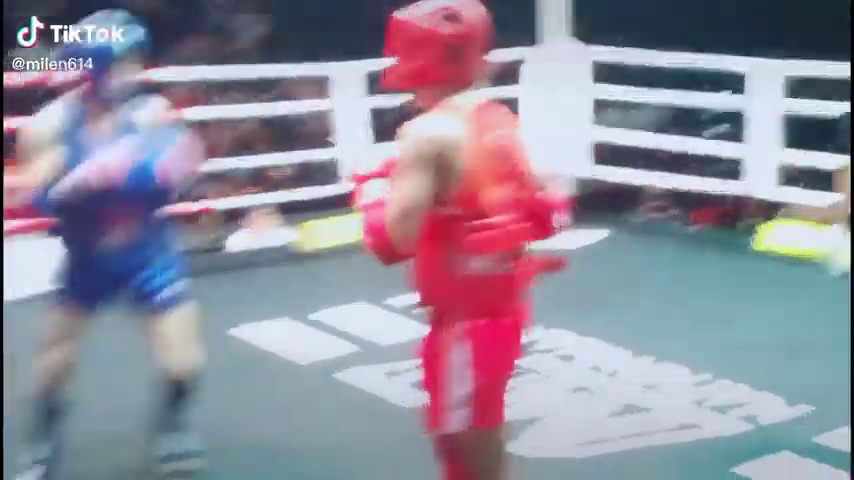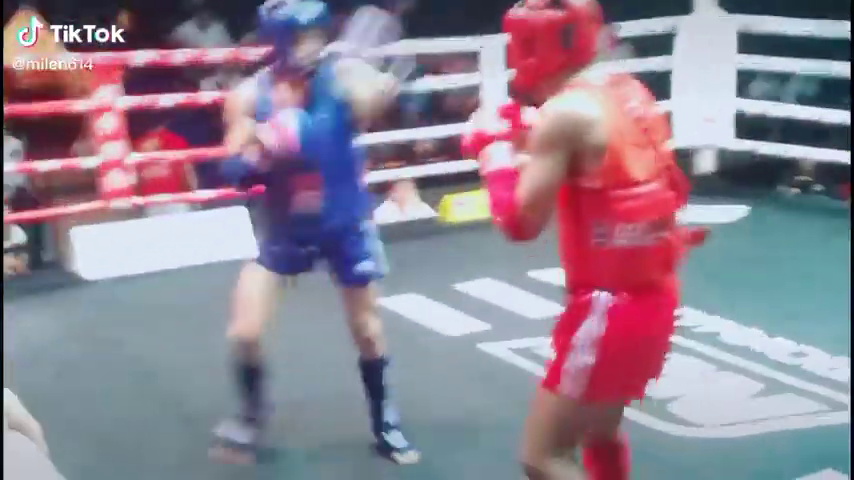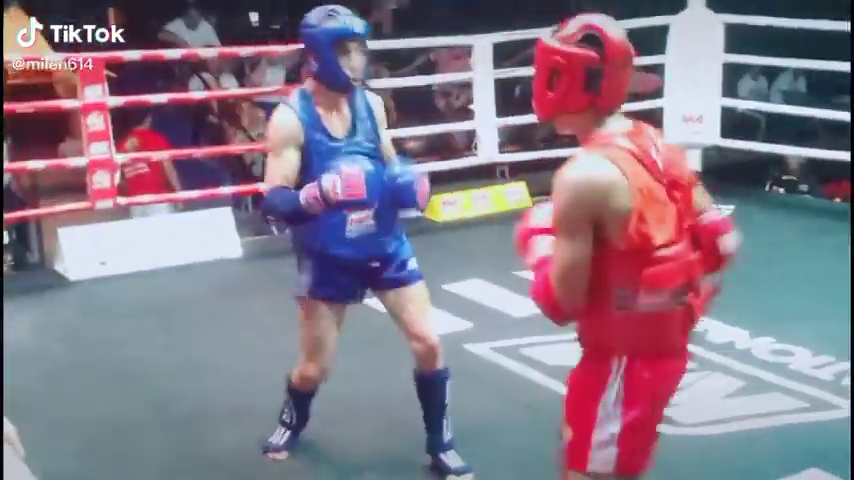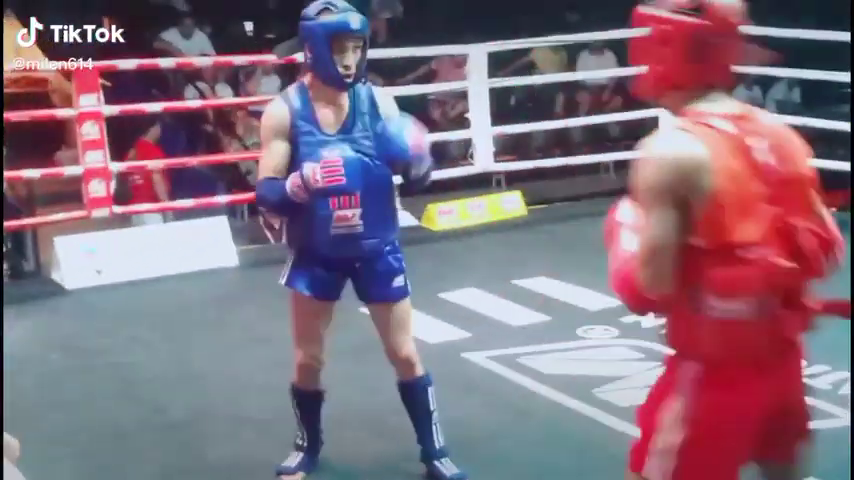
dt=0.3s
person 1, frame 1
left shoulder: (428, 134)
right shoulder: (499, 122)
left elbow: (394, 243)
right elbow: (550, 213)
left wrist: (372, 190)
left hip: (469, 322)
right hip: (503, 308)
person 1, frame 2
left shoulder: (565, 112)
right shoulder: (633, 95)
left elbow: (520, 222)
left wrist: (492, 143)
left hip: (610, 304)
right hip: (654, 294)
right knee: (598, 427)
person 1, frame 3
left shoulder: (582, 177)
right shoulder: (661, 148)
left elbow: (562, 301)
right elbow: (720, 246)
left wrist: (539, 240)
left hip: (625, 362)
right hip: (664, 345)
person 1, frame 4
left shoulder: (669, 153)
right shoulder: (783, 137)
left elbow: (648, 292)
right elbow: (826, 254)
left wrist: (625, 233)
left hip: (714, 375)
right hip: (782, 362)
person 2, frame 1
left shoulder: (153, 113)
right shoulder: (52, 122)
left elbow: (168, 187)
right elbow: (37, 199)
left wrist: (174, 174)
right wrist: (87, 177)
left hip: (150, 254)
right hip: (90, 260)
left knee: (185, 363)
right knee: (55, 365)
left ankle: (173, 432)
person 2, frame 2
left shoulder: (344, 78)
right shoulder: (248, 96)
left elbow: (398, 104)
right elbow: (231, 169)
right wrist: (260, 153)
left hip: (347, 228)
right hip: (287, 230)
left knee: (370, 336)
right knee: (244, 334)
left ankle: (384, 423)
right ankle: (250, 418)
person 2, frame 3
left shoulder: (370, 104)
right shoulder: (290, 118)
right elbow: (275, 202)
left wrist: (410, 185)
right wrist: (317, 194)
left hip: (386, 245)
right hip: (328, 257)
left knee: (428, 343)
right knee: (313, 368)
right ankle: (292, 420)
person 2, frame 4
left shoulder: (378, 102)
right shoulder: (284, 111)
left elbow: (412, 176)
right elbow: (266, 194)
left wrist: (416, 162)
right wrist: (300, 184)
left hip: (377, 249)
right hip: (314, 254)
left knee: (404, 355)
right knee: (308, 361)
